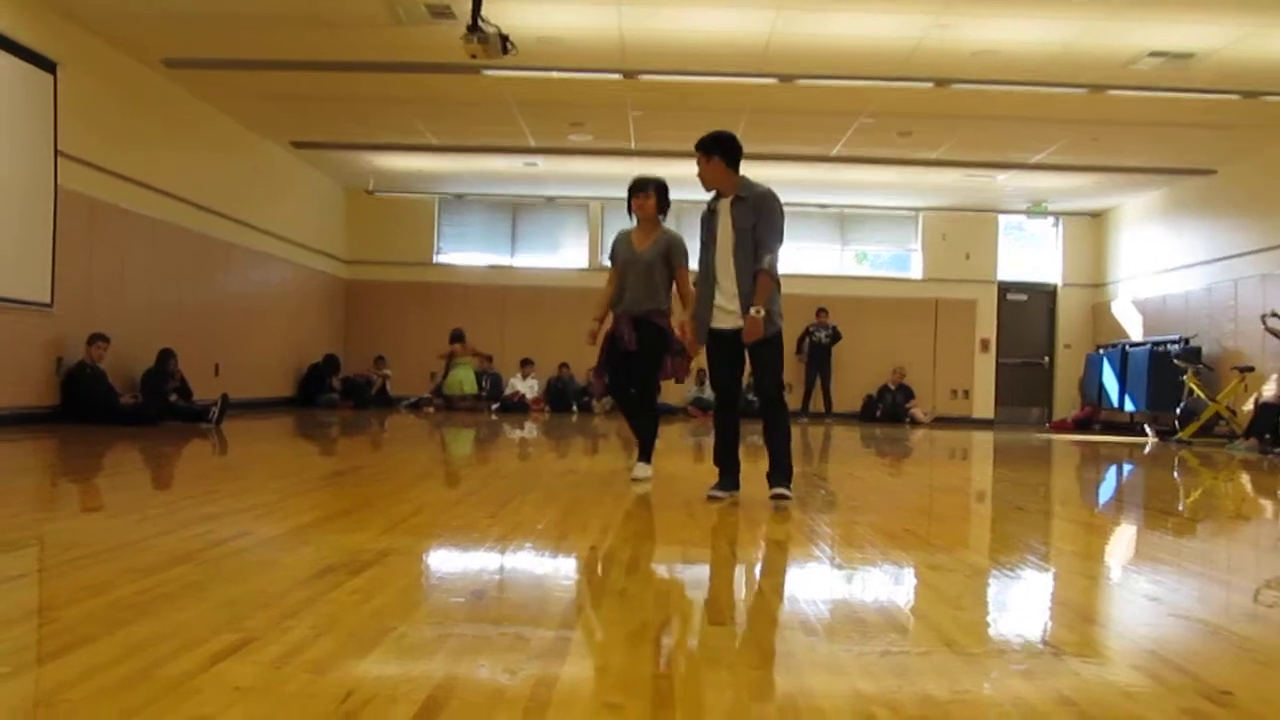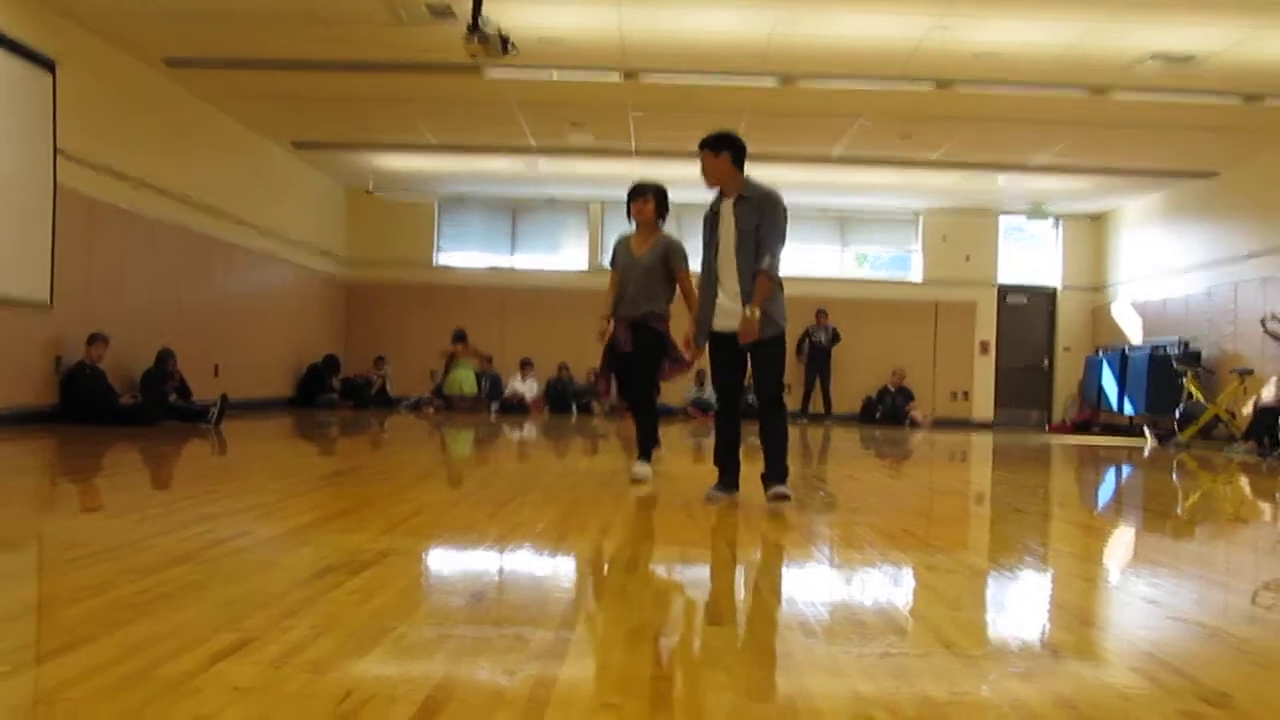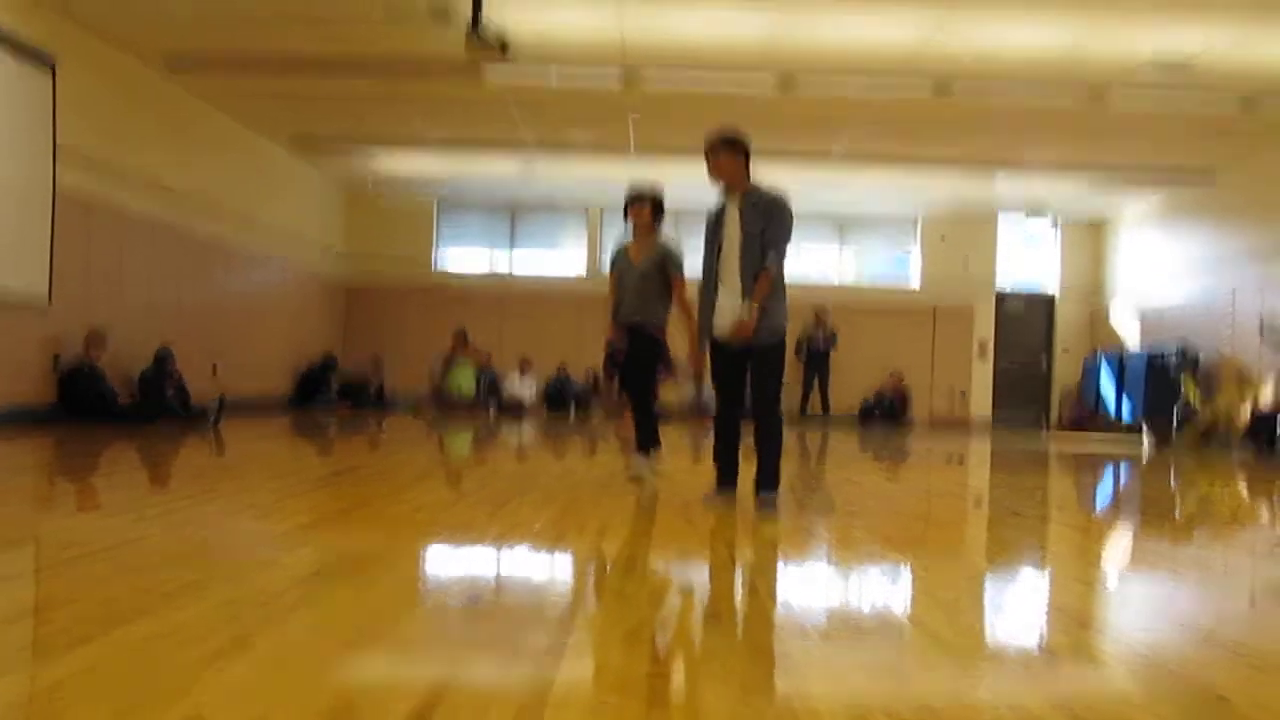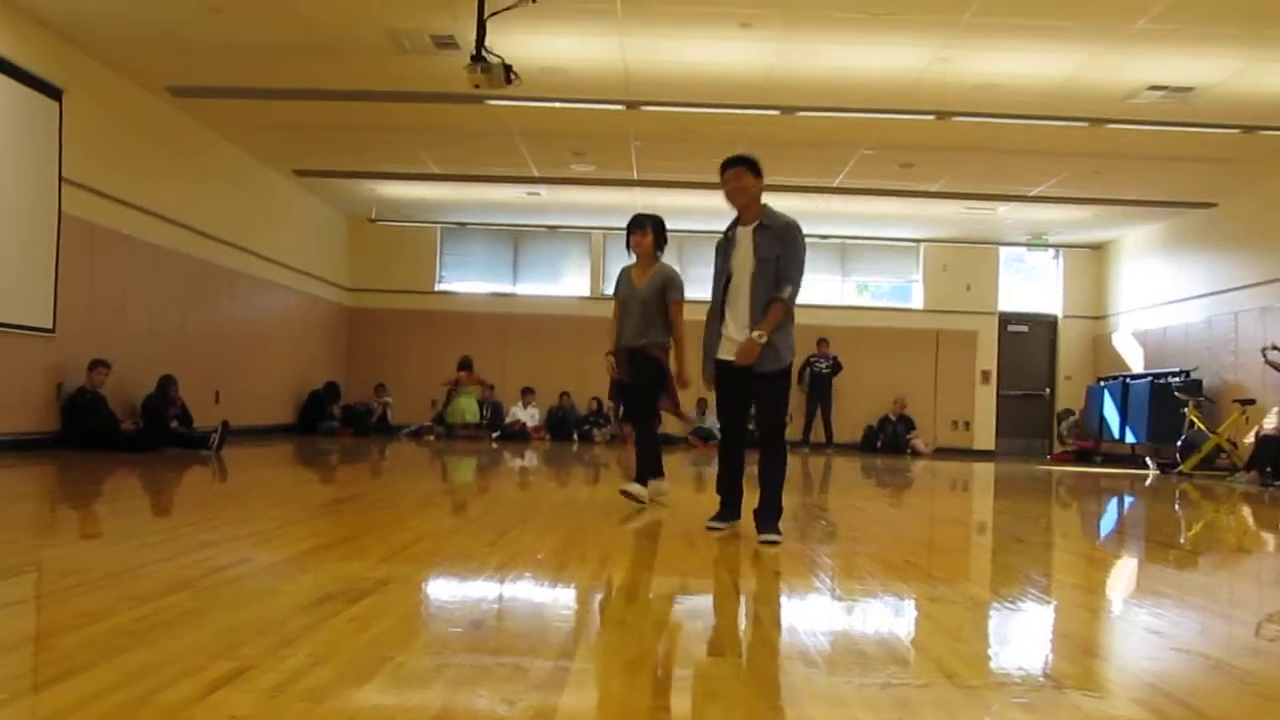
dt=0.1s
person 1, frame 1
left shoulder: (763, 200)
right shoulder: (710, 213)
left elbow: (767, 260)
left wrist: (757, 311)
right wrist: (694, 320)
left hip: (760, 321)
right hip: (719, 324)
left knee: (770, 395)
right knee: (725, 400)
left ankle: (780, 477)
right ankle: (727, 476)
person 1, frame 2
left shoulder: (766, 201)
right shoulder: (713, 213)
left elbow: (768, 261)
left wrist: (754, 312)
right wrist: (700, 325)
left hip: (764, 322)
right hip: (722, 325)
left knee: (770, 397)
right knee: (727, 402)
left ankle: (776, 477)
right ankle: (727, 477)
person 1, frame 3
left shoulder: (771, 206)
right shoulder: (717, 218)
left elbow: (773, 263)
left wrist: (749, 312)
right wrist: (704, 327)
left hip: (764, 325)
right hip: (723, 327)
left knee: (766, 404)
right knee: (727, 405)
left ankle: (767, 485)
right ankle: (726, 478)
person 1, frame 4
left shoulder: (785, 230)
right shoulder: (726, 241)
left elbow: (787, 291)
left wrist: (759, 336)
right wrist: (709, 355)
left hip: (770, 353)
right hip: (728, 353)
left knee: (771, 434)
right knee: (731, 433)
left ankle: (768, 518)
right ankle: (728, 507)
person 2, frame 1
left shoulder: (670, 241)
right shoulder: (621, 240)
left elbow: (683, 288)
right elbow: (611, 283)
left wrist: (689, 324)
right wrist: (598, 318)
left hip: (652, 324)
right hip: (622, 324)
left knee: (645, 391)
right knee: (617, 388)
left ankle: (645, 460)
right ankle: (644, 441)
person 2, frame 2
left shoulder: (669, 245)
right shoulder: (622, 244)
left elbow: (687, 290)
right elbow: (614, 286)
right wrist: (606, 318)
left hip: (651, 327)
right hip: (623, 327)
left knee: (644, 391)
right knee: (627, 390)
left ankle: (644, 458)
right ankle: (651, 443)
person 2, frame 3
left shoulder: (665, 252)
right shoulder: (621, 250)
left elbow: (682, 297)
right elbow: (614, 291)
left wrist: (694, 340)
right wrist: (610, 321)
left hip: (648, 332)
right hip: (624, 331)
left knee: (642, 393)
right knee: (632, 392)
left ankle: (644, 453)
right ankle: (650, 447)
person 2, frame 4
left shoulder: (668, 277)
right shoulder: (624, 274)
left elbow: (677, 325)
right elbow: (616, 317)
left wrist: (681, 366)
right wrist: (610, 352)
left hip: (652, 356)
right hip: (626, 356)
left knee: (644, 418)
right knee: (638, 419)
left ankle: (641, 482)
right ankle: (656, 478)
